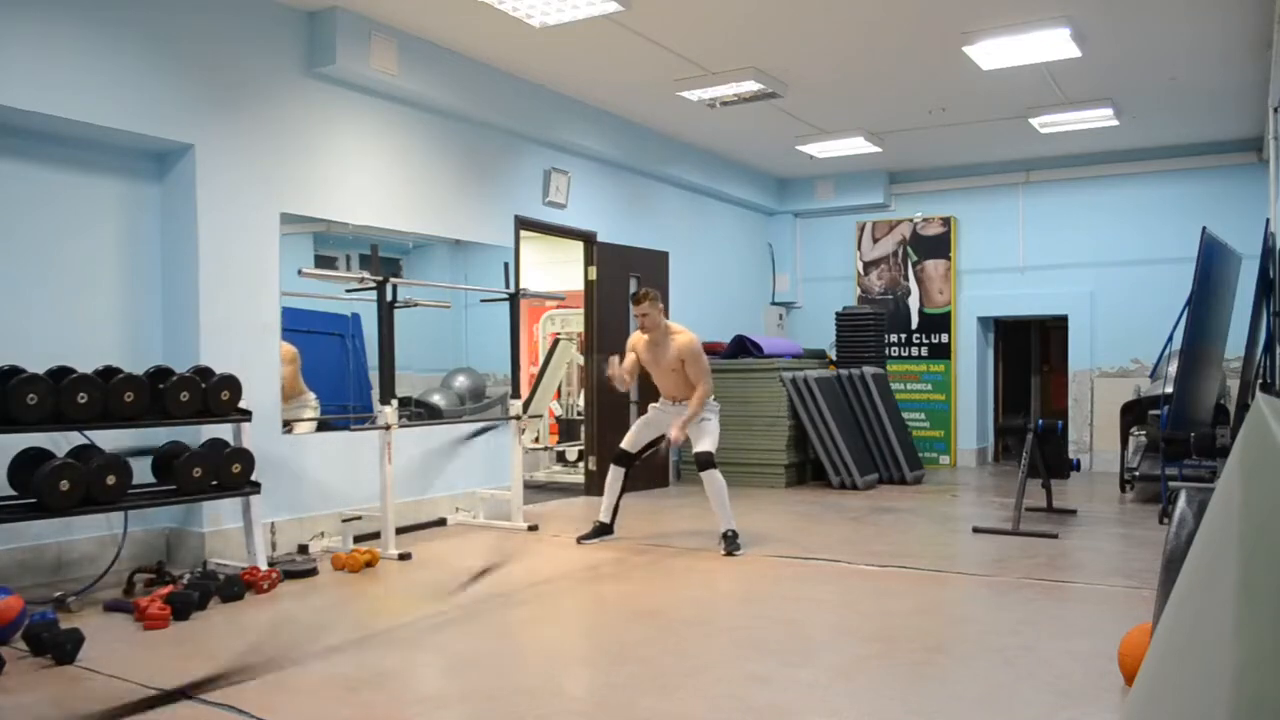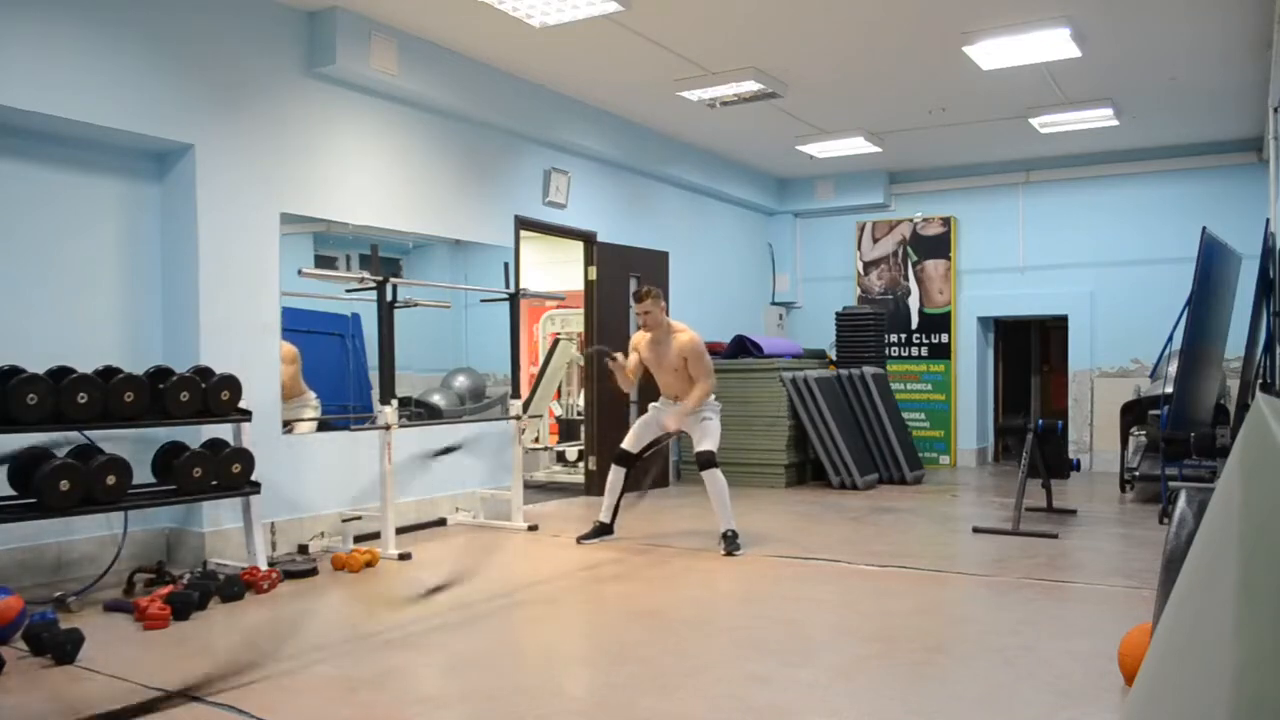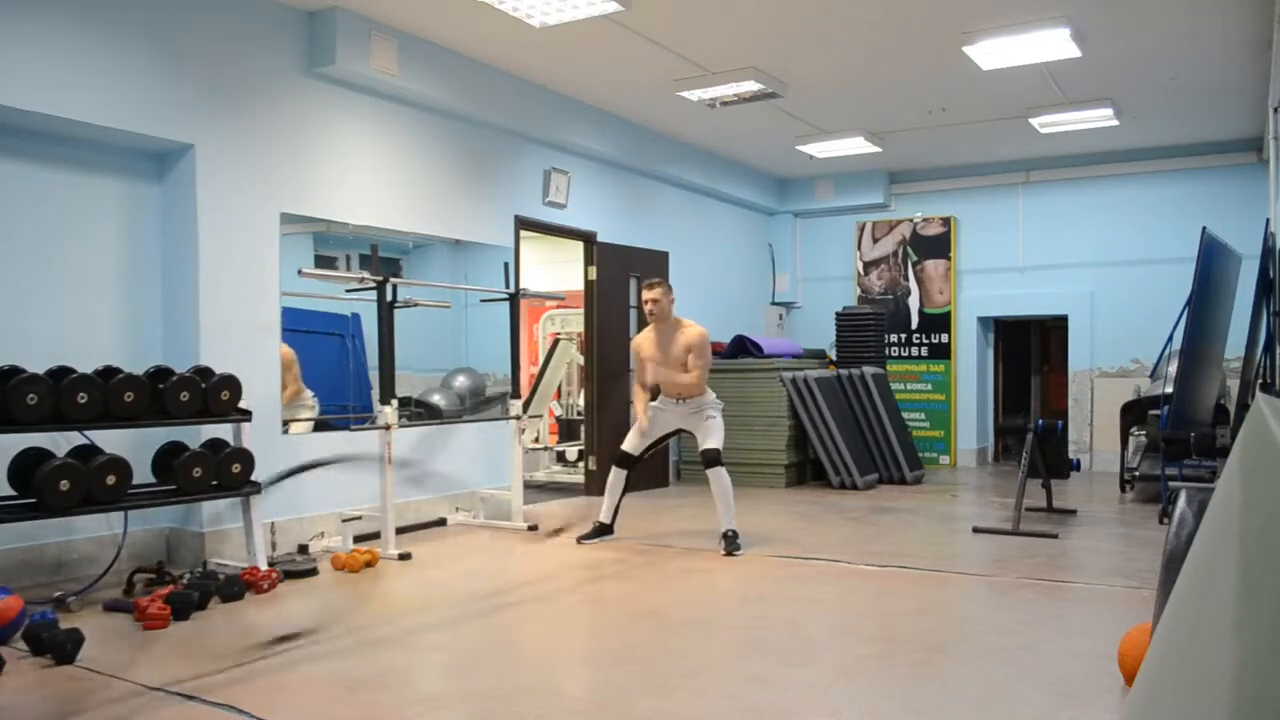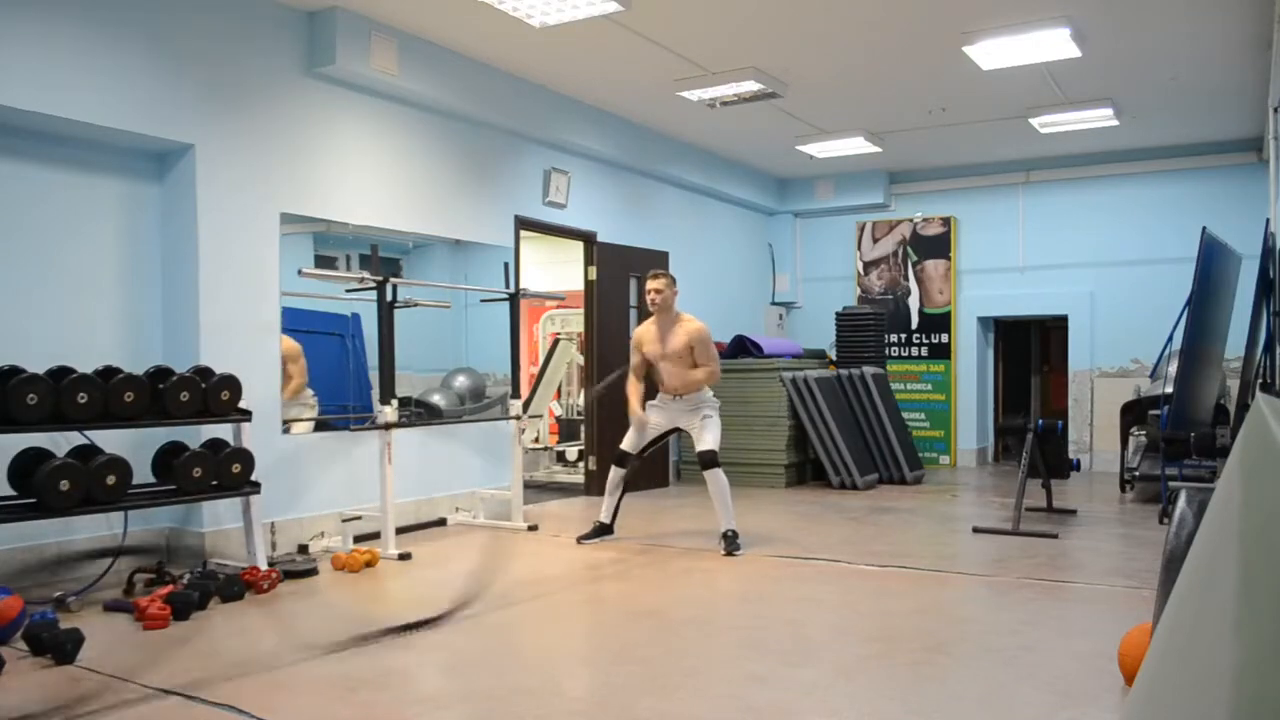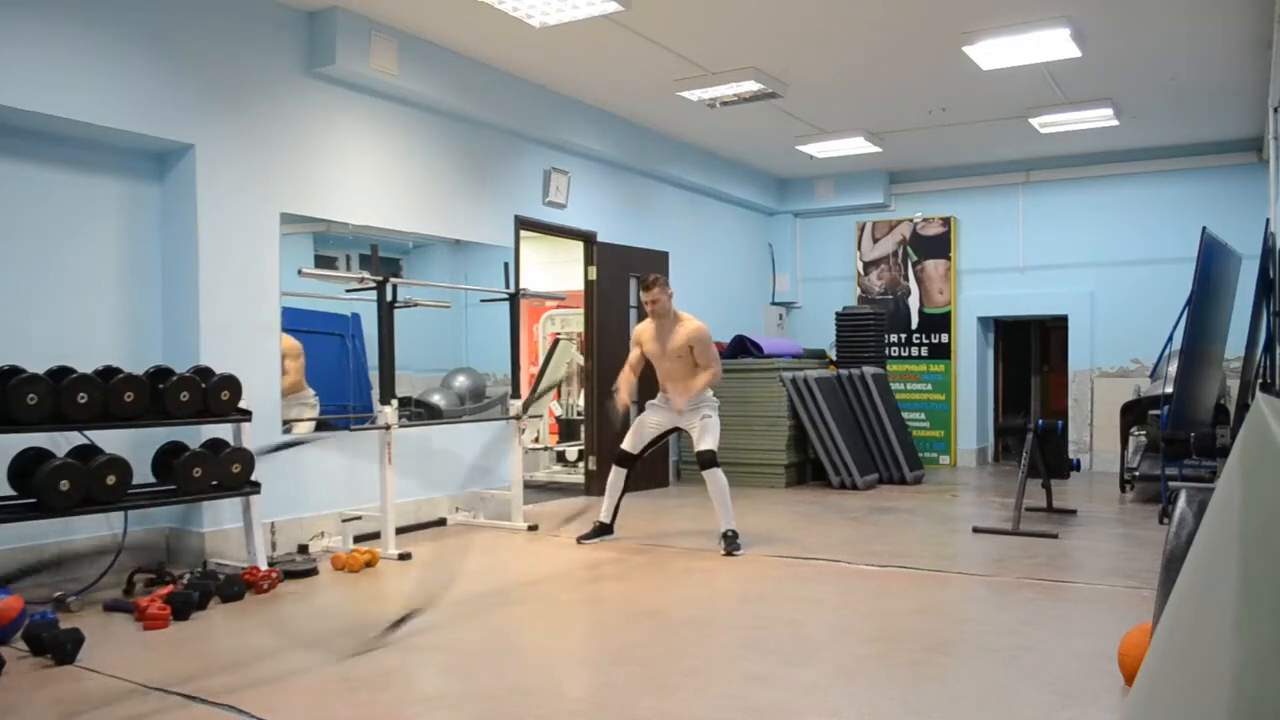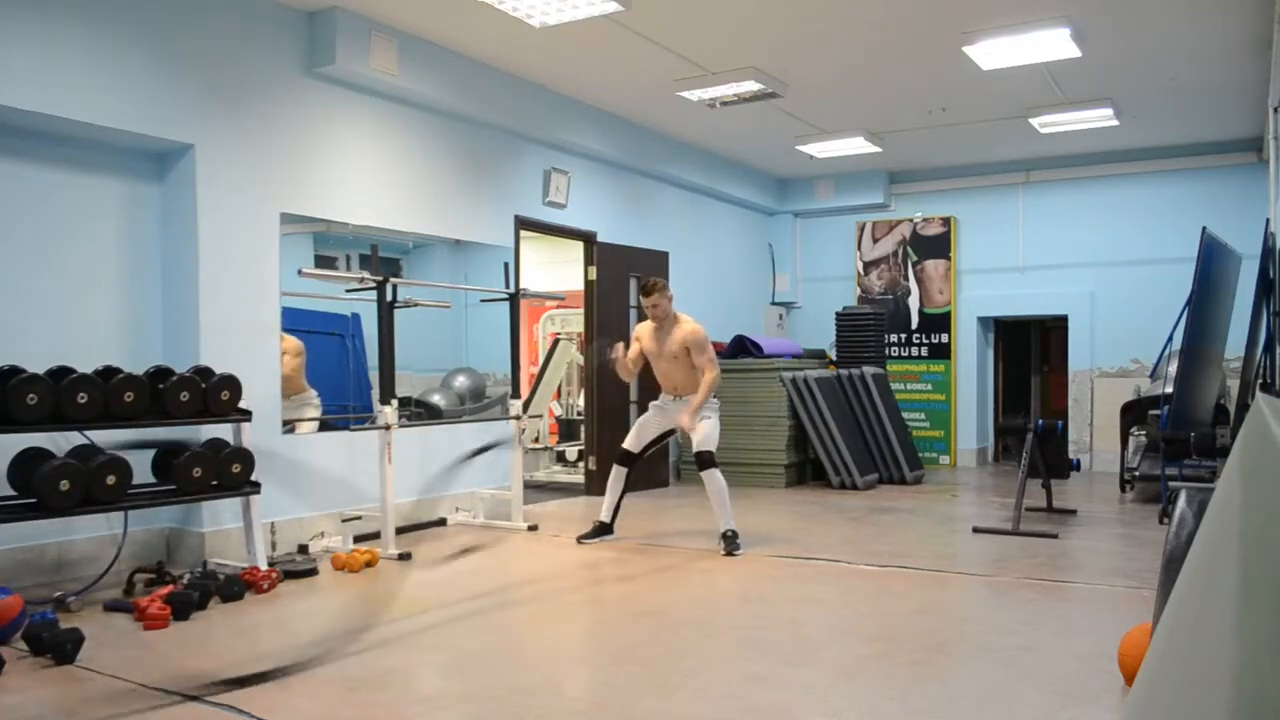
dt=0.4s
person 1, frame 1
left shoulder: (686, 341)
right shoulder: (635, 342)
left elbow: (705, 388)
right elbow: (626, 384)
left wrist: (683, 425)
right wrist: (616, 375)
left hip: (698, 410)
right hip: (663, 408)
left knee: (704, 462)
right knee: (620, 457)
left ankle: (729, 532)
right ankle: (605, 524)
person 1, frame 2
left shoulder: (687, 340)
right shoulder: (638, 341)
left elbow: (707, 383)
right elbow: (628, 386)
left wrist: (680, 416)
right wrist: (620, 370)
left hip: (699, 409)
right hip: (664, 406)
left knee: (706, 462)
right knee: (621, 457)
left ankle: (729, 532)
right ankle: (605, 523)
person 1, frame 3
left shoulder: (695, 335)
right shoulder: (641, 341)
left elbow: (698, 379)
right elbow: (639, 385)
left wrist: (663, 376)
right wrist: (641, 417)
left hip: (701, 407)
right hip: (665, 406)
left knee: (712, 460)
right knee: (622, 459)
left ankle: (729, 532)
right ankle: (605, 523)
person 1, frame 4
left shoulder: (694, 330)
right shoulder: (641, 333)
left elbow: (713, 371)
right elbow: (636, 377)
left wrist: (677, 375)
right wrist: (635, 407)
left hip: (697, 404)
right hip: (662, 405)
left knee: (708, 461)
right knee: (621, 458)
left ankle: (729, 532)
right ankle: (605, 523)
person 1, frame 5
left shoulder: (694, 329)
right shoulder: (641, 331)
left elbow: (714, 370)
right elbow: (630, 370)
left wrist: (685, 395)
right wrist: (623, 391)
left hip: (698, 405)
right hip: (662, 404)
left knee: (707, 461)
right knee: (621, 458)
left ankle: (729, 532)
right ankle: (605, 523)
person 1, frame 6
left shoulder: (691, 331)
right shoulder: (641, 331)
left elbow: (712, 373)
right elbow: (628, 374)
left wrist: (691, 413)
right wrist: (619, 361)
left hip: (699, 407)
right hip: (664, 405)
left knee: (705, 462)
right knee: (623, 457)
left ankle: (728, 532)
right ankle: (605, 523)
